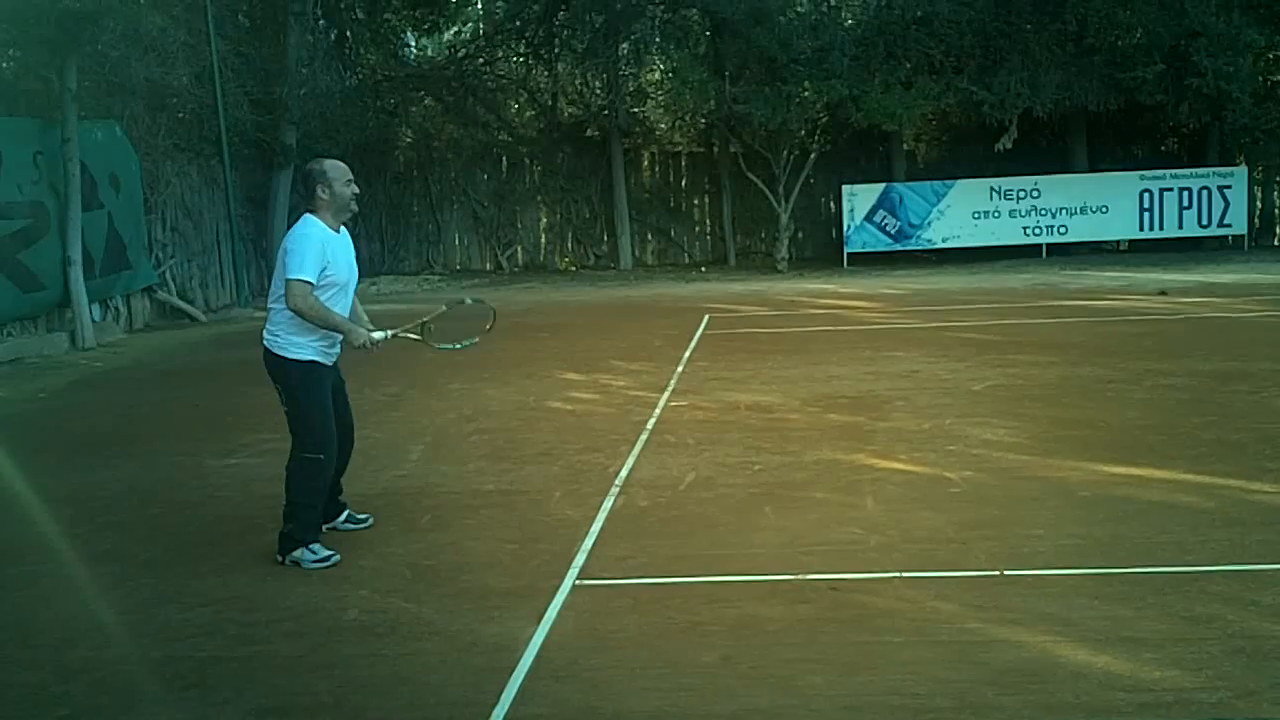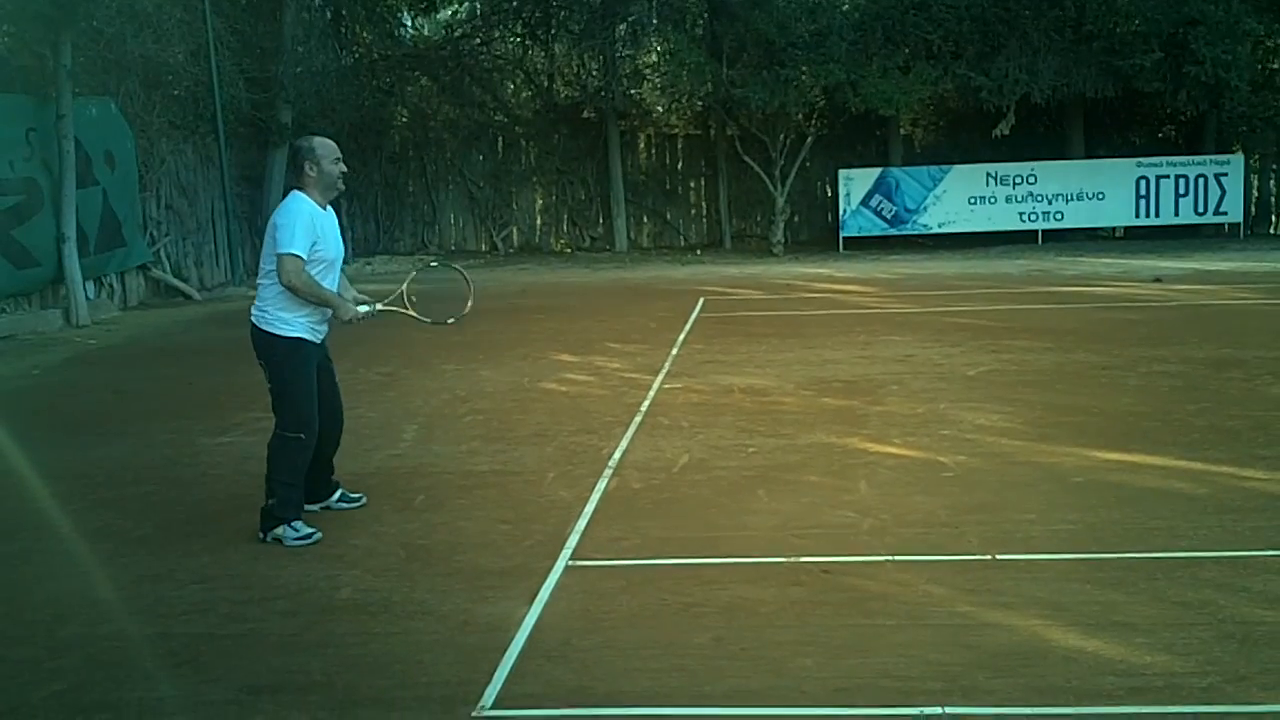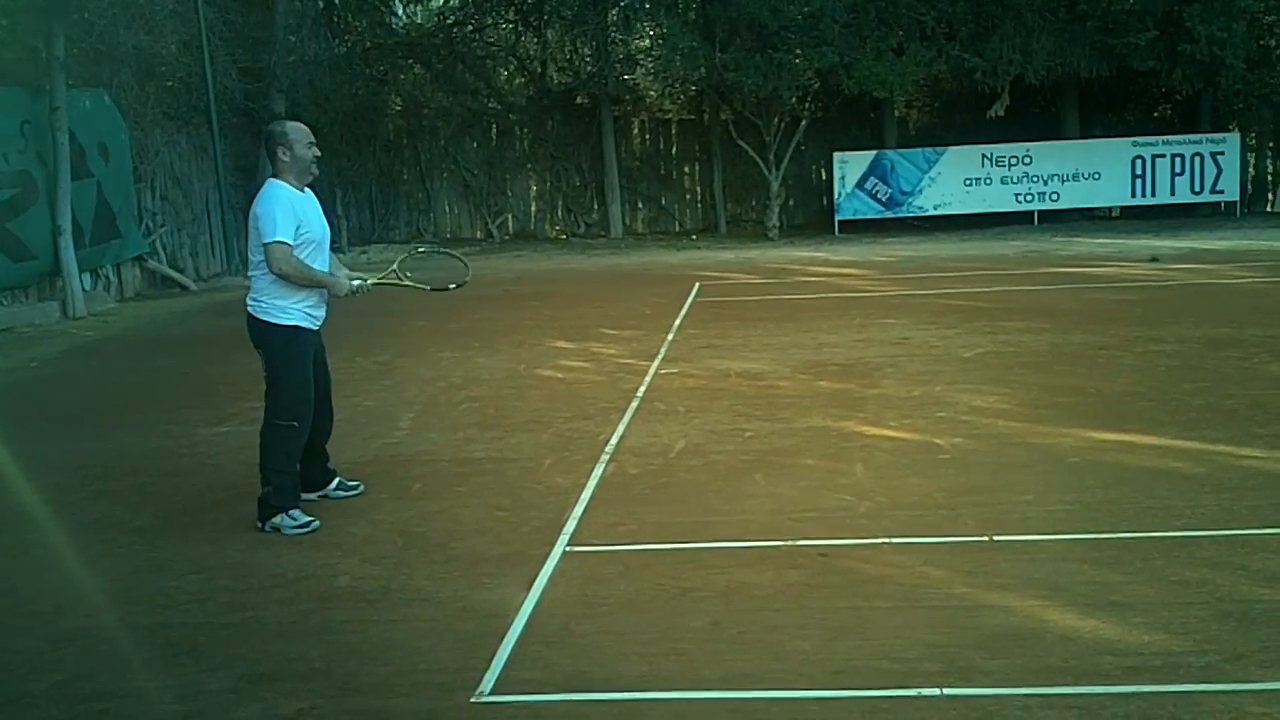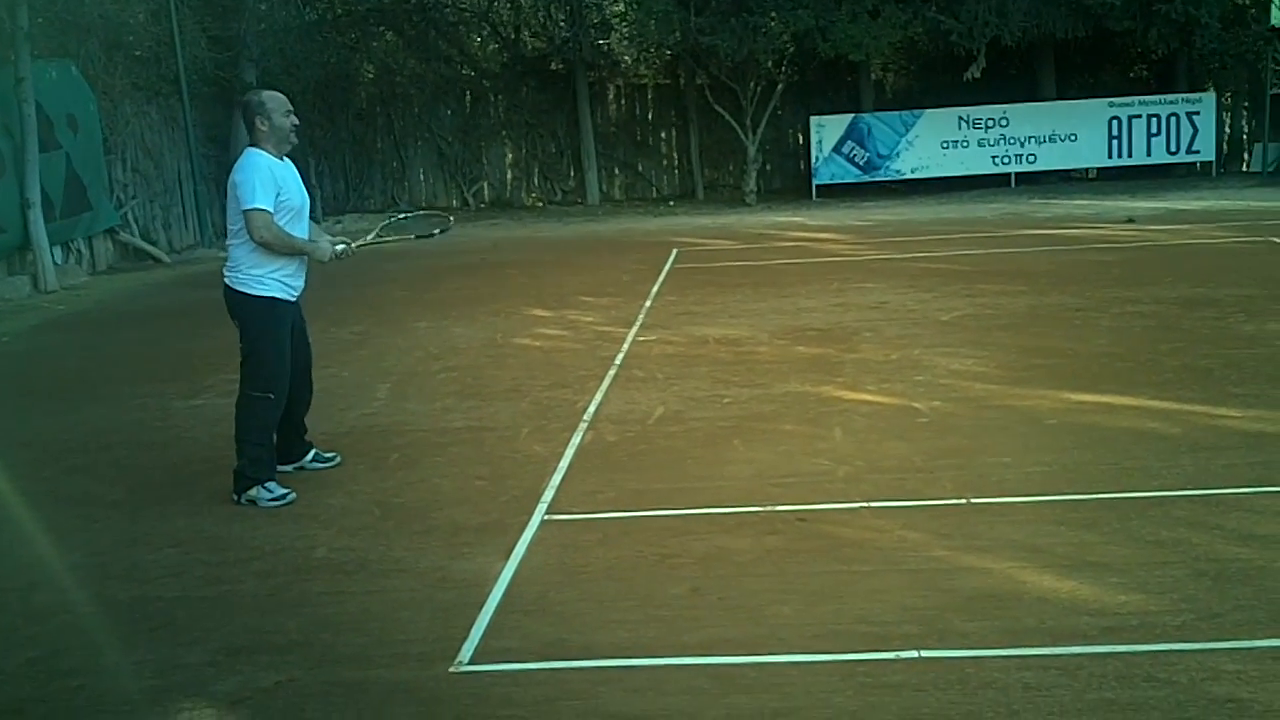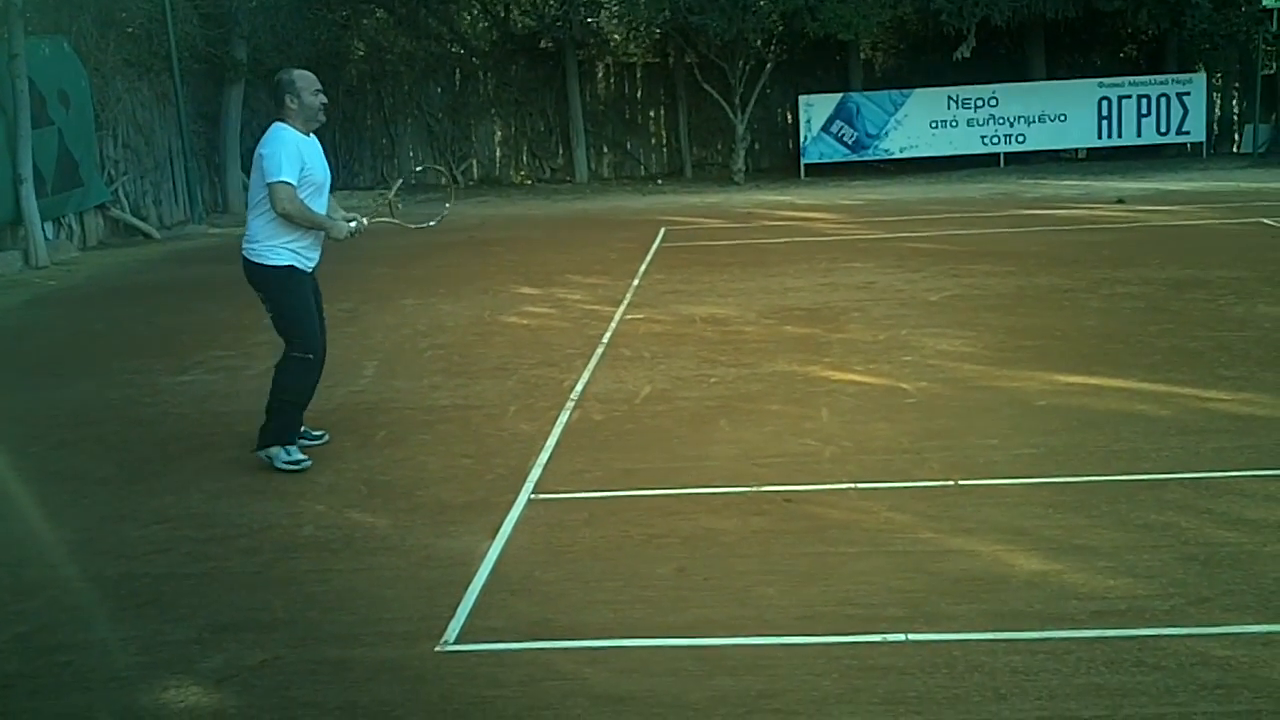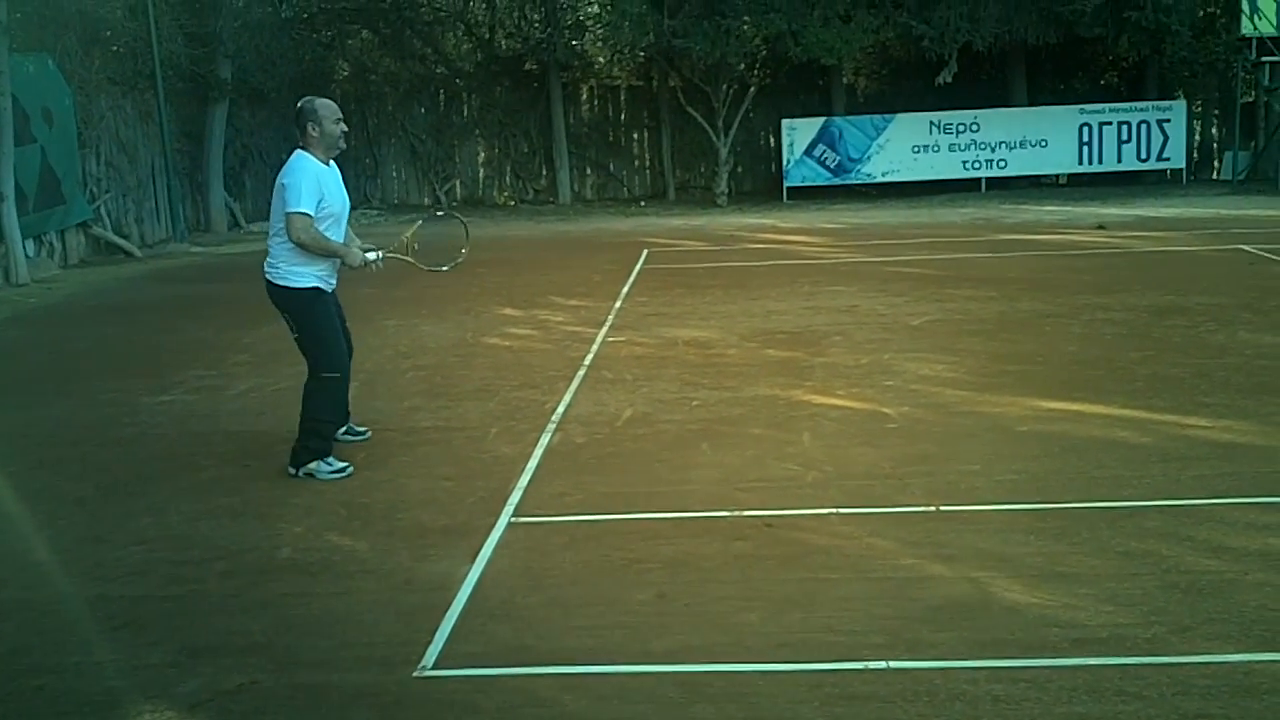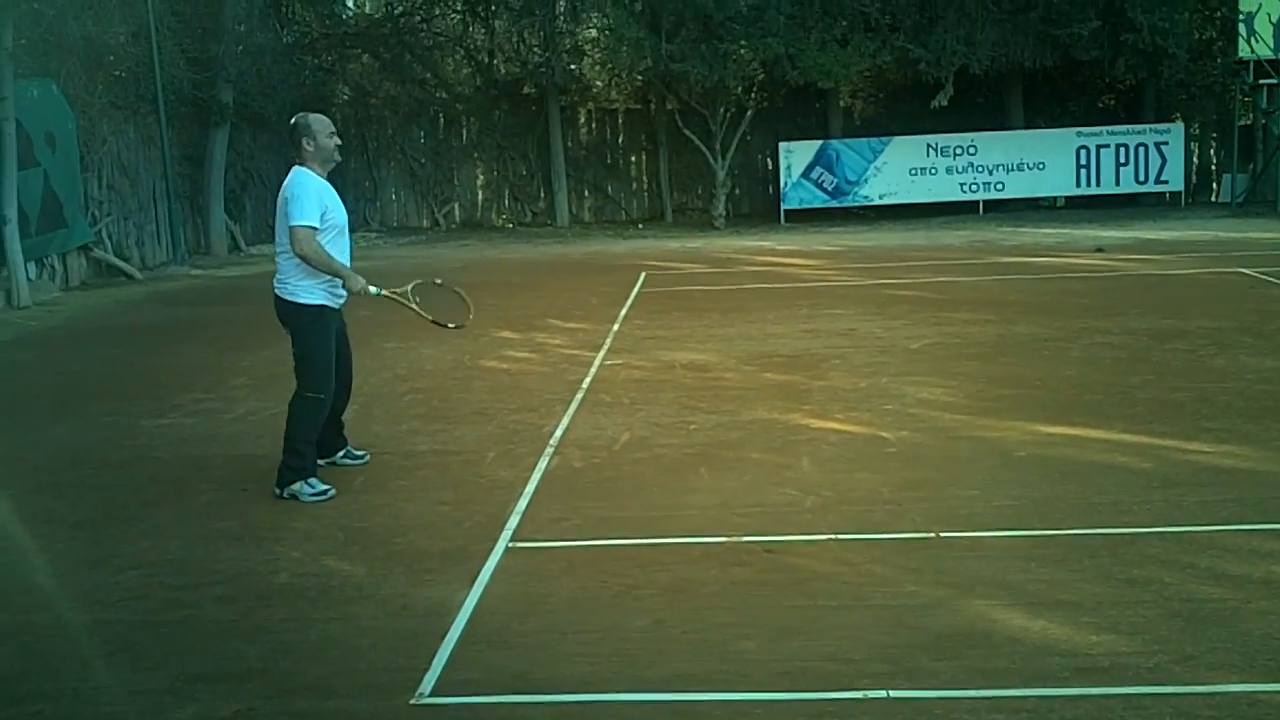
dt=0.5s
person 1, frame 1
left shoulder: (340, 234)
right shoulder: (308, 237)
right elbow: (299, 300)
left wrist: (363, 324)
right wrist: (348, 330)
left hip: (322, 357)
right hip: (296, 358)
left knee: (340, 439)
right knee: (315, 447)
left ankle: (328, 510)
right ankle: (296, 541)
person 1, frame 2
left shoulder: (325, 213)
right shoulder: (297, 212)
right elbow: (291, 275)
left wrist: (351, 296)
right wrist: (337, 304)
left hip: (309, 335)
right hip: (282, 336)
left knee: (329, 418)
right knee: (297, 427)
left ankle: (319, 490)
right ankle: (278, 519)
person 1, frame 3
left shoulder: (305, 196)
right shoulder: (276, 199)
right elbow: (281, 263)
left wrist: (343, 273)
right wrist: (330, 282)
left hip: (304, 323)
right hip: (279, 324)
left knee: (318, 407)
right knee: (289, 414)
left ankle: (315, 479)
right ankle: (276, 508)
person 1, frame 4
left shoulder: (284, 165)
right shoulder: (255, 167)
right elbow: (262, 231)
left wrist: (324, 238)
right wrist: (311, 249)
left hip: (282, 295)
right hip: (257, 296)
left knee: (299, 376)
right knee: (265, 387)
left ankle: (292, 450)
right ankle: (251, 480)
person 1, frame 5
left shoulder: (308, 141)
right shoulder: (281, 141)
left elbow: (316, 195)
right elbow: (284, 203)
left wrist: (341, 215)
right wrist: (329, 225)
left hip: (298, 264)
right hip: (274, 264)
left knee: (313, 349)
right knee: (303, 349)
left ankle: (286, 428)
right ankle: (275, 440)
person 1, frame 6
left shoulder: (328, 168)
right shoulder: (303, 172)
right elbow: (300, 232)
left wrist: (358, 246)
right wrist: (344, 253)
left hip: (317, 284)
right hip: (296, 286)
left knee: (339, 358)
right knee: (329, 367)
left ankle: (334, 422)
right ankle: (309, 456)
person 1, frame 7
left shoulder: (318, 183)
right shoulder: (303, 185)
right elbow: (303, 245)
left wrist: (340, 281)
right wrist: (348, 276)
left hip: (324, 302)
right hip: (306, 304)
left knee: (339, 378)
right knee: (315, 388)
left ankle: (330, 446)
right ankle: (294, 476)
